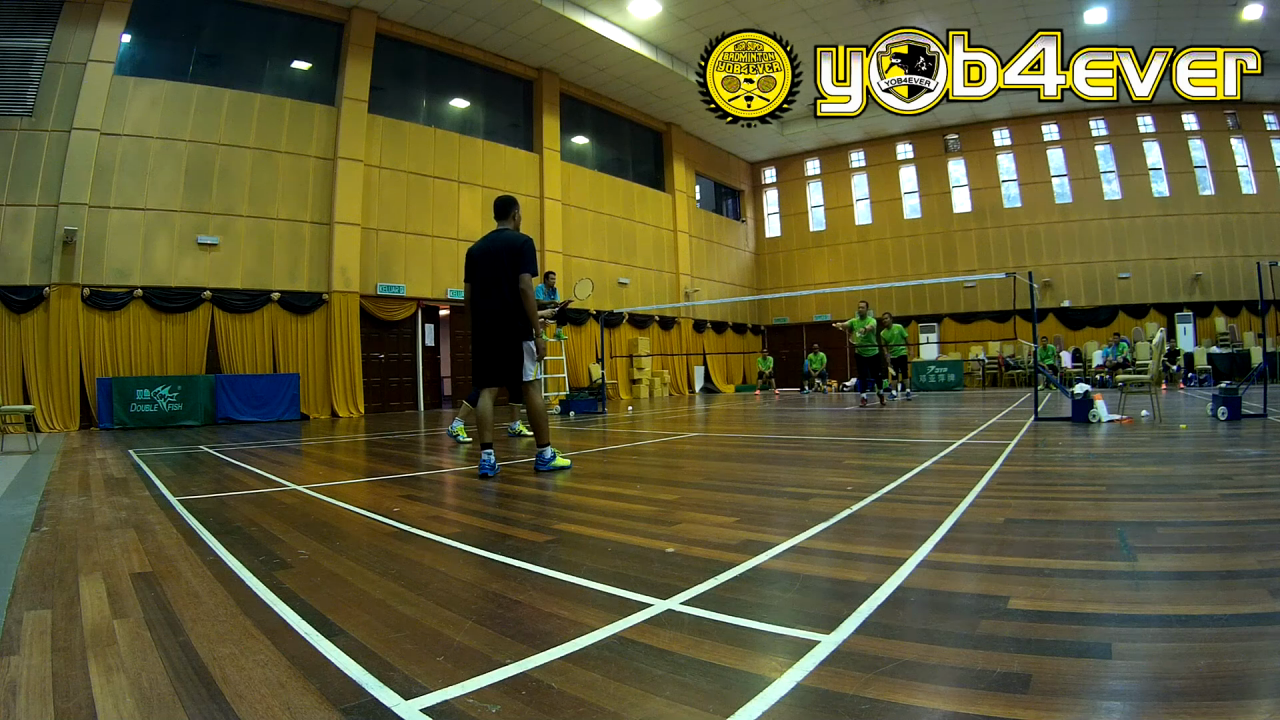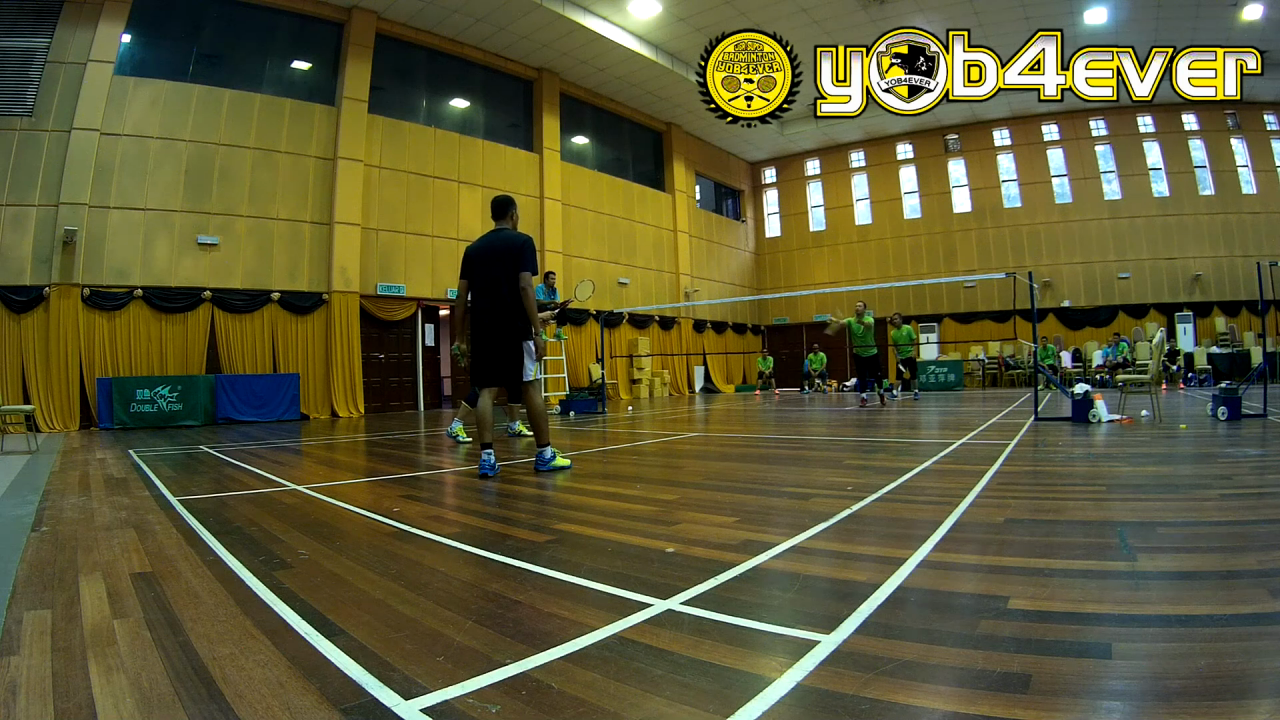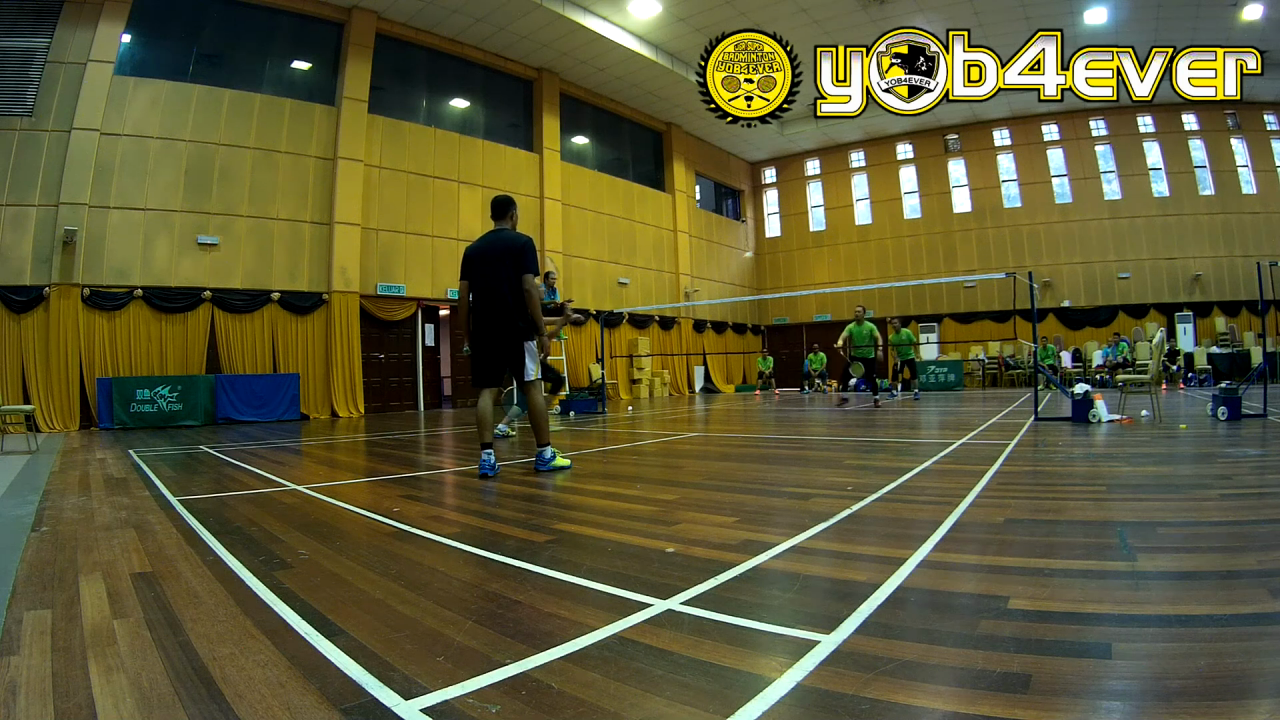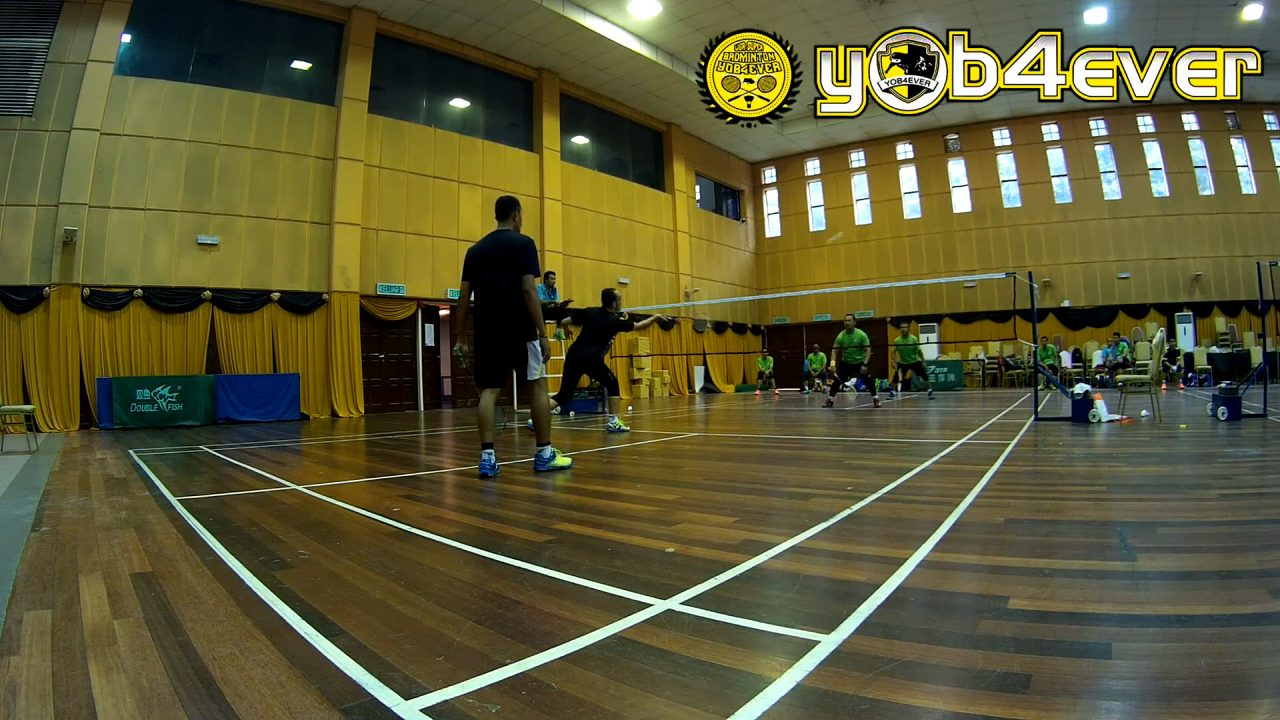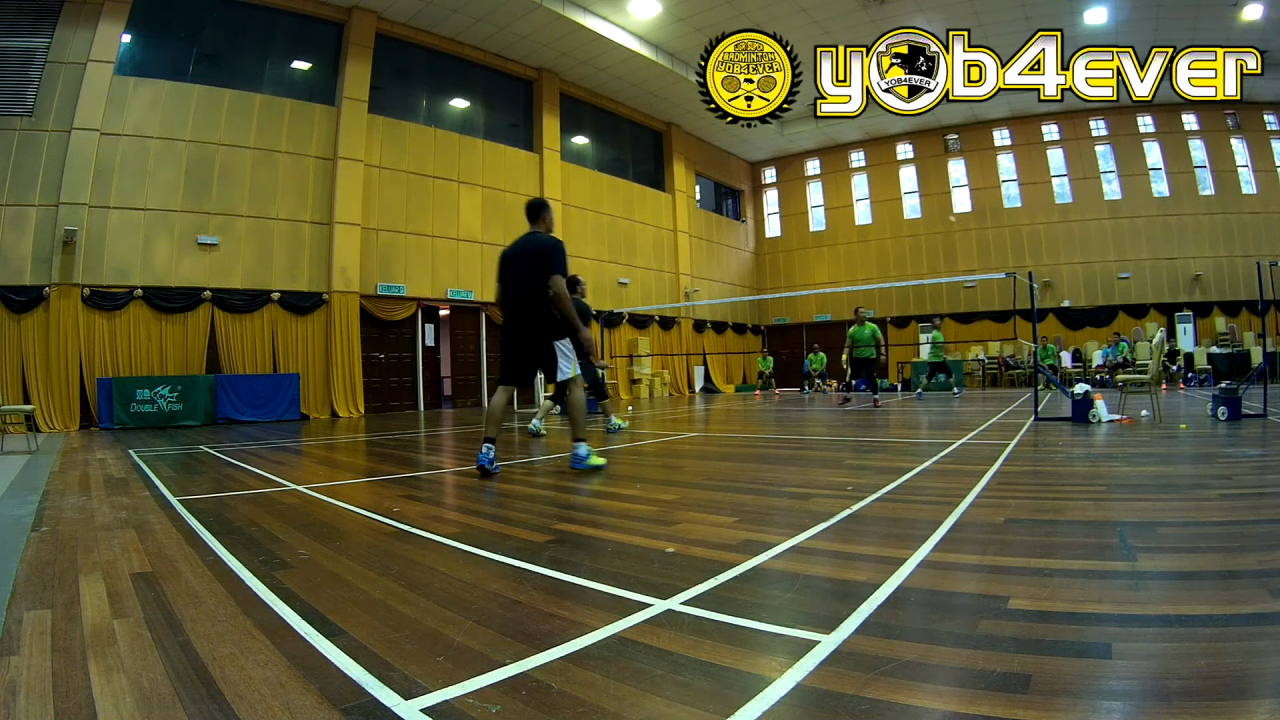
dt=0.5s
person 1, frame 1
left shoulder: (475, 249)
right shoulder: (522, 242)
left elbow: (469, 296)
right elbow: (525, 288)
right wrist: (538, 333)
left hip: (484, 332)
right hip: (515, 329)
left knee: (487, 391)
right knee: (531, 388)
left ankle: (487, 458)
right ankle: (545, 455)
person 1, frame 2
left shoulder: (473, 248)
right shoulder: (522, 242)
left elbow: (462, 296)
right elbow: (525, 288)
left wrist: (461, 338)
right wrist: (537, 332)
left hip: (483, 332)
right hip: (514, 329)
left knee: (487, 391)
right knee: (531, 388)
left ankle: (487, 457)
right ankle: (545, 455)
person 1, frame 3
left shoulder: (472, 249)
right shoulder: (522, 242)
left elbow: (463, 298)
right elbow: (529, 290)
left wrist: (468, 338)
right wrist: (542, 332)
left hip: (483, 332)
right hip: (516, 329)
left knee: (487, 391)
right knee: (532, 388)
left ankle: (487, 457)
right ankle: (545, 455)
person 1, frame 4
left shoulder: (475, 250)
right shoulder: (523, 243)
left elbow: (464, 298)
right elbow: (529, 290)
left wrist: (461, 340)
right wrist: (543, 333)
left hip: (487, 332)
right hip: (519, 329)
left knee: (489, 391)
right knee: (537, 387)
left ankle: (487, 457)
right ankle: (545, 454)
person 1, frame 5
left shoulder: (509, 251)
right shoulder: (552, 245)
left elbow: (500, 297)
right elbow: (557, 290)
right wrist: (580, 328)
left hip: (513, 328)
right hip: (546, 327)
left knee: (504, 389)
right knee: (574, 383)
left ankle: (487, 452)
right ankle: (581, 450)
